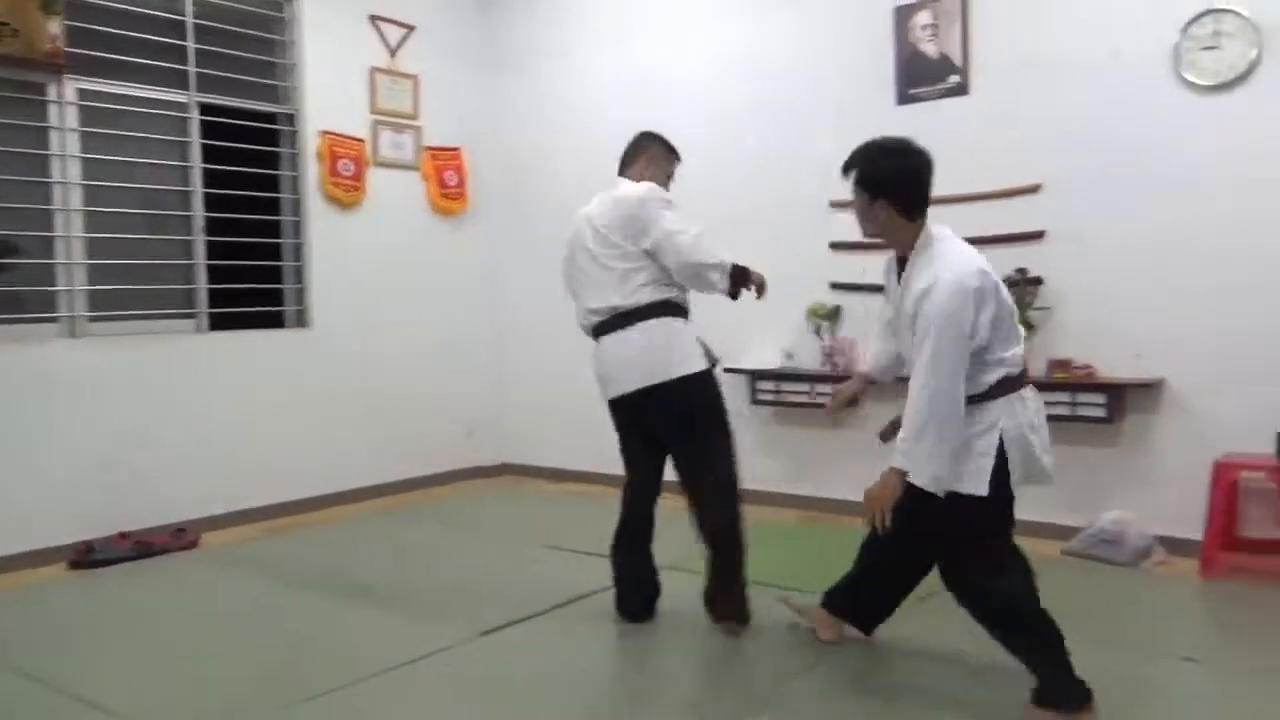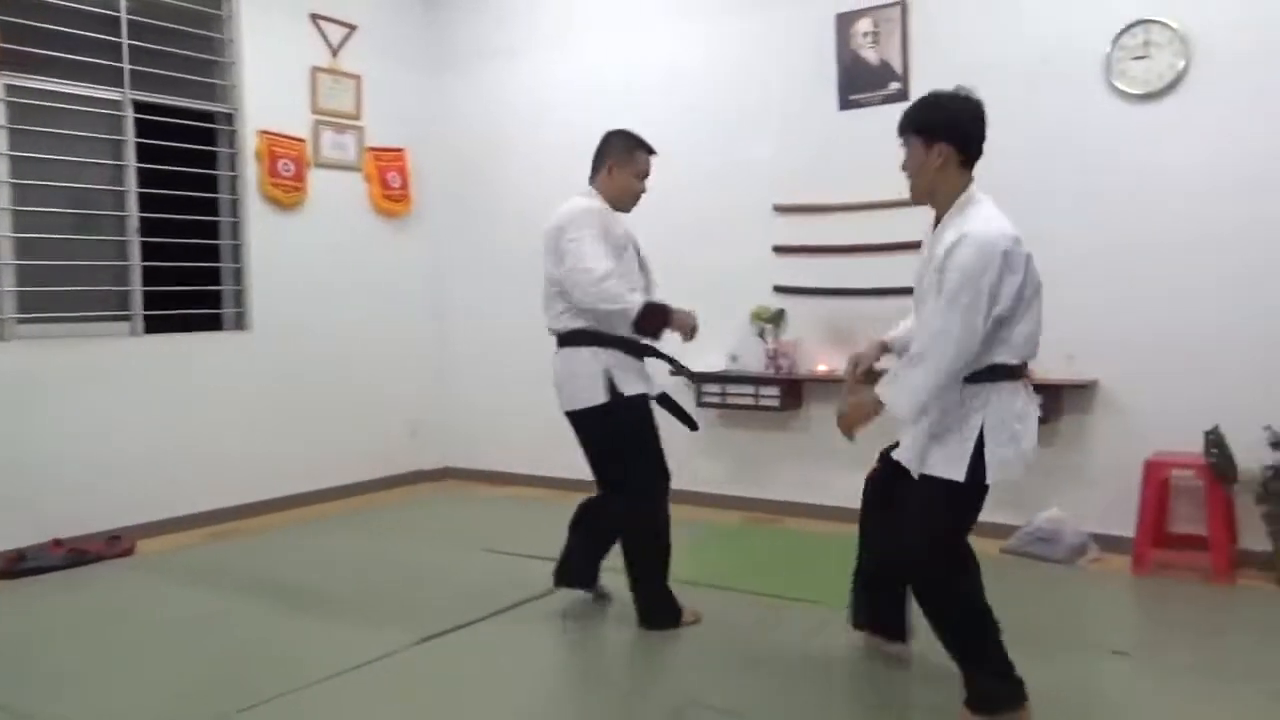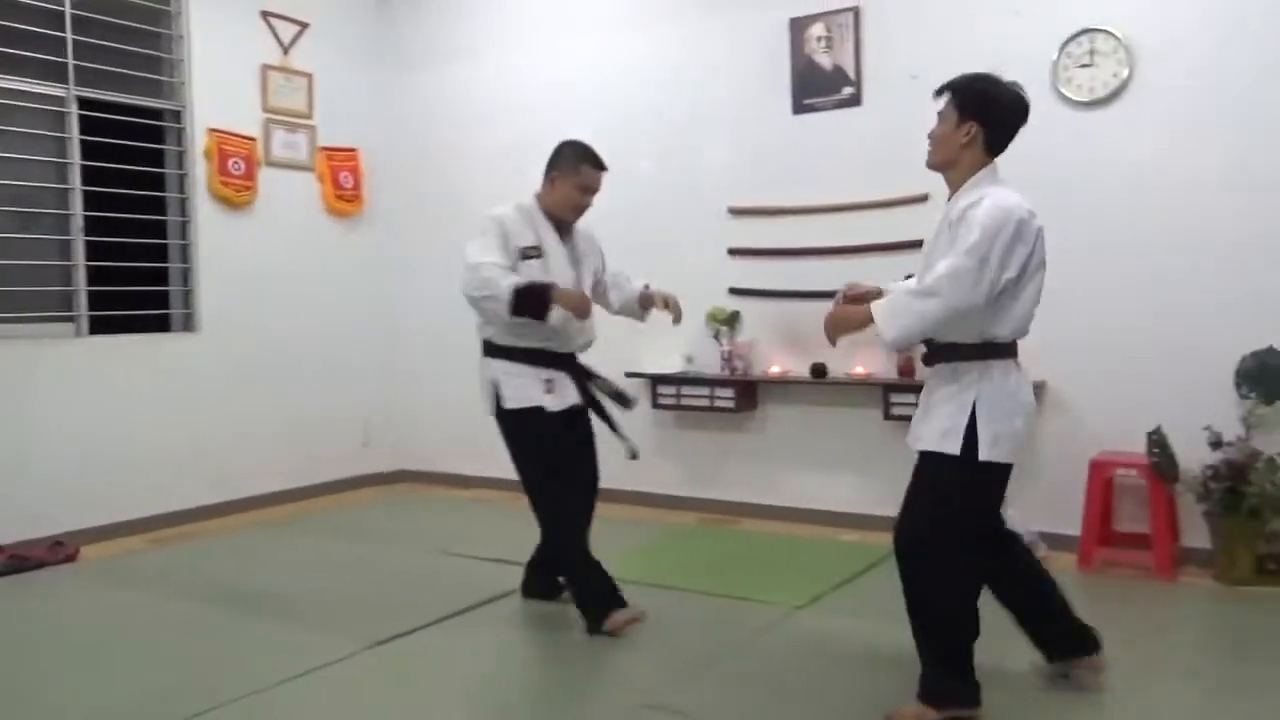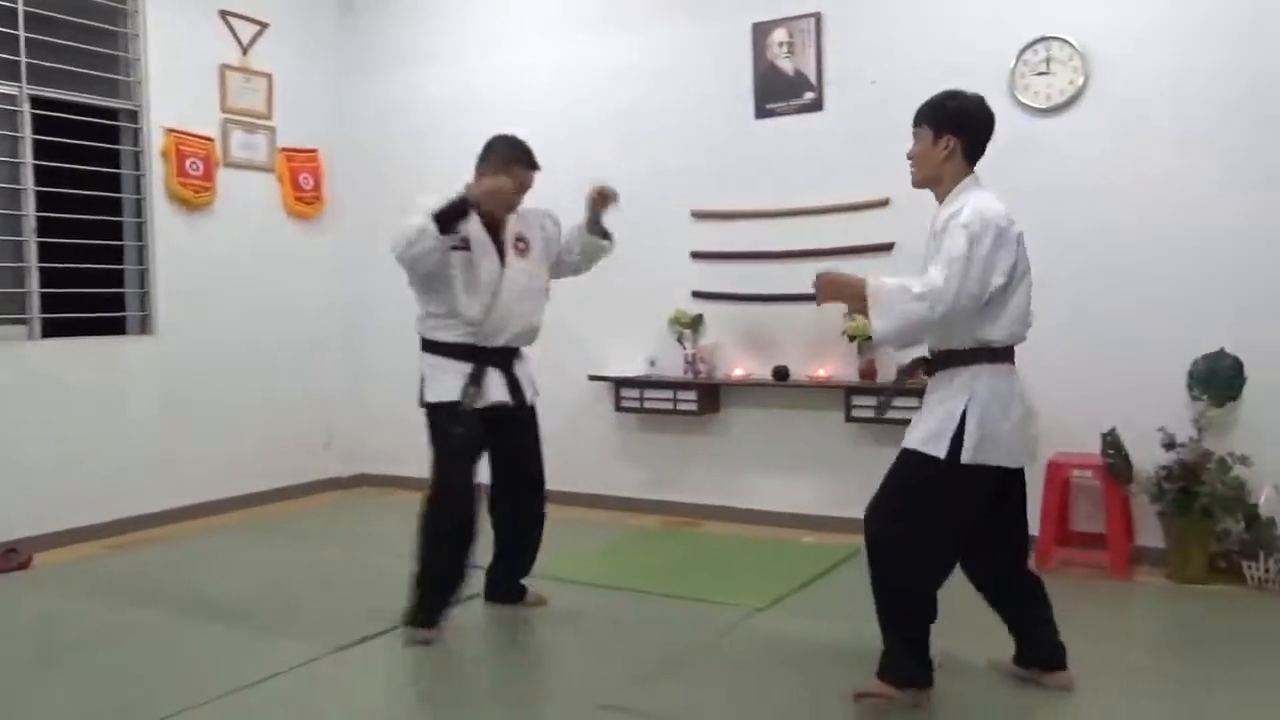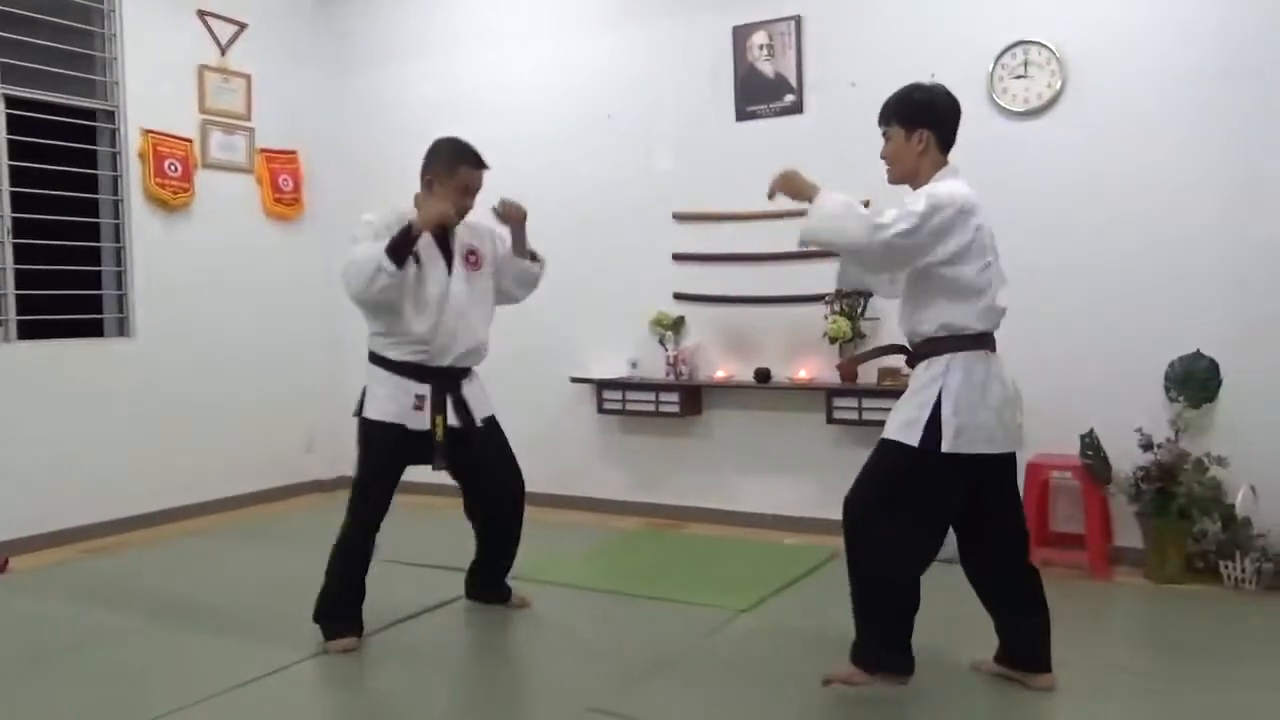
dt=0.2s
person 1, frame 1
left shoulder: (948, 279)
right shoulder: (907, 255)
left elbow: (936, 389)
right elbow: (902, 330)
left wrist: (900, 474)
right wrist: (866, 376)
left hip: (989, 421)
right hip: (962, 414)
left knee: (973, 558)
right knee: (909, 524)
right ankle: (845, 612)
person 1, frame 2
left shoulder: (980, 239)
right shoulder: (954, 225)
left elbow: (950, 346)
left wrist: (876, 398)
right wrist: (888, 347)
left hip: (978, 414)
right hip: (955, 405)
left knee: (931, 550)
right knee: (886, 500)
right ankle: (884, 622)
person 1, frame 3
left shoulder: (998, 210)
right shoulder: (969, 205)
left elbow: (950, 294)
left wrist: (870, 311)
right wrist: (879, 301)
left hip: (978, 394)
right hip: (963, 388)
left knee: (927, 542)
right knee: (975, 534)
right ankle: (1074, 647)
person 1, frame 4
left shoulder: (977, 217)
right shoulder: (965, 214)
left elbow: (939, 300)
right elbow: (939, 301)
left wrist: (862, 293)
right wrist: (873, 296)
left hip: (974, 400)
right hip: (982, 396)
left knee: (896, 527)
right knee: (989, 540)
left ankle: (906, 671)
right ankle: (1044, 657)
person 1, frame 5
left shoulder: (947, 202)
right shoulder: (942, 204)
left elbow: (874, 238)
right elbow: (890, 268)
left wrist: (811, 197)
right wrist: (829, 214)
left hip: (953, 388)
right hip: (975, 386)
left knee: (878, 518)
right knee: (992, 532)
left ankle: (879, 657)
right ankle: (1027, 655)
person 2, frame 1
left shoulder: (585, 219)
right shoulder: (646, 199)
right elbow: (691, 255)
right wrist: (741, 275)
left hip: (618, 356)
right hip: (662, 350)
left knee: (640, 484)
right knee: (710, 473)
left ankle: (634, 598)
right ankle: (727, 601)
person 2, frame 2
left shoulder: (607, 222)
right shoulder: (584, 218)
right elbow: (598, 293)
left wrist: (660, 316)
right wrist: (665, 314)
left hip: (608, 370)
right hip: (598, 371)
left knee: (623, 482)
right knee: (644, 485)
left ankle: (577, 566)
right ankle: (657, 606)
person 2, frame 3
left shoulder: (579, 238)
right shoulder: (505, 224)
left elbow: (606, 288)
right elbow: (481, 285)
left wrist: (646, 298)
right wrist: (550, 293)
left hip: (563, 377)
right hip: (519, 380)
left knee: (579, 486)
right knee: (557, 493)
left ankle: (544, 578)
right ankle: (599, 603)
person 2, frame 4
left shoulder: (530, 221)
right shoulder: (438, 216)
left elbow: (573, 256)
right elbow: (409, 253)
left wrist: (595, 216)
right wrist: (467, 203)
left hip: (507, 374)
right hip: (452, 376)
left knee: (520, 489)
right knee: (454, 492)
left ankle: (504, 582)
right ankle: (426, 607)
person 2, frame 5
left shoulder: (479, 236)
right shoulder: (383, 229)
left elbow: (516, 286)
right elbow: (362, 286)
left wrist: (518, 238)
right wrist: (417, 230)
left hip: (459, 392)
right hip: (396, 393)
left knee: (504, 490)
right knee: (367, 507)
left ankle: (487, 582)
right ankle: (340, 617)
